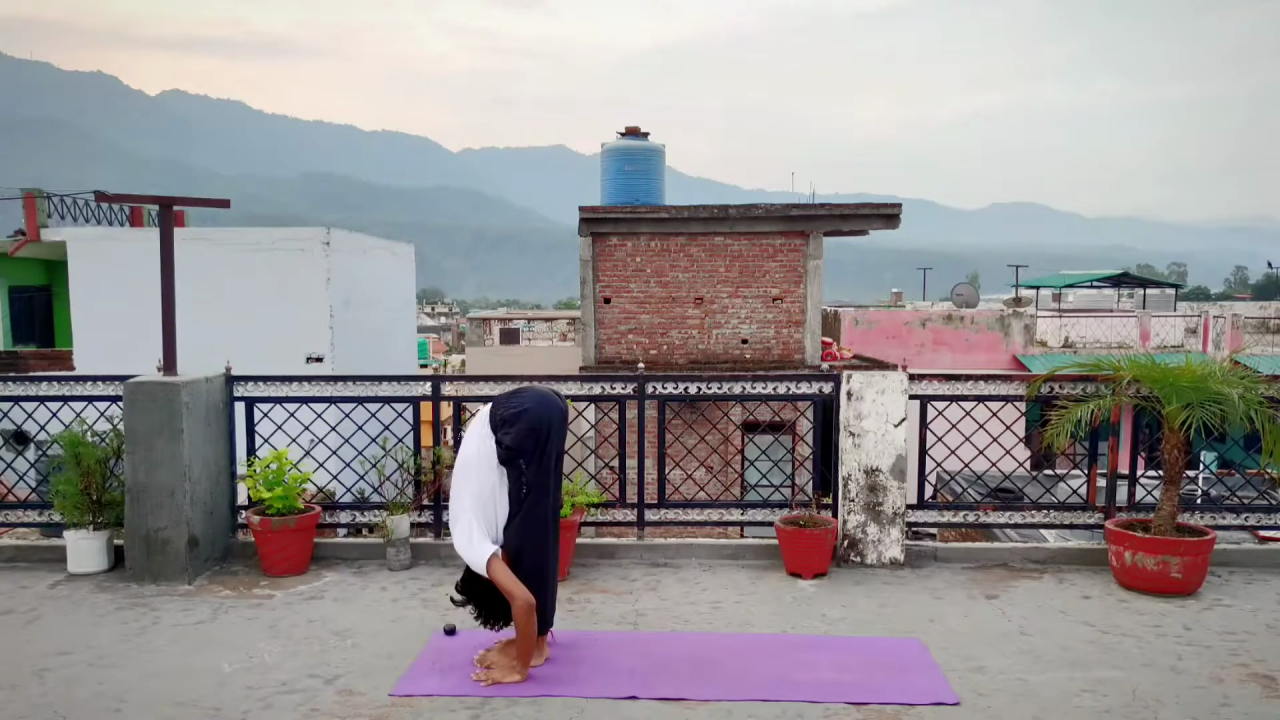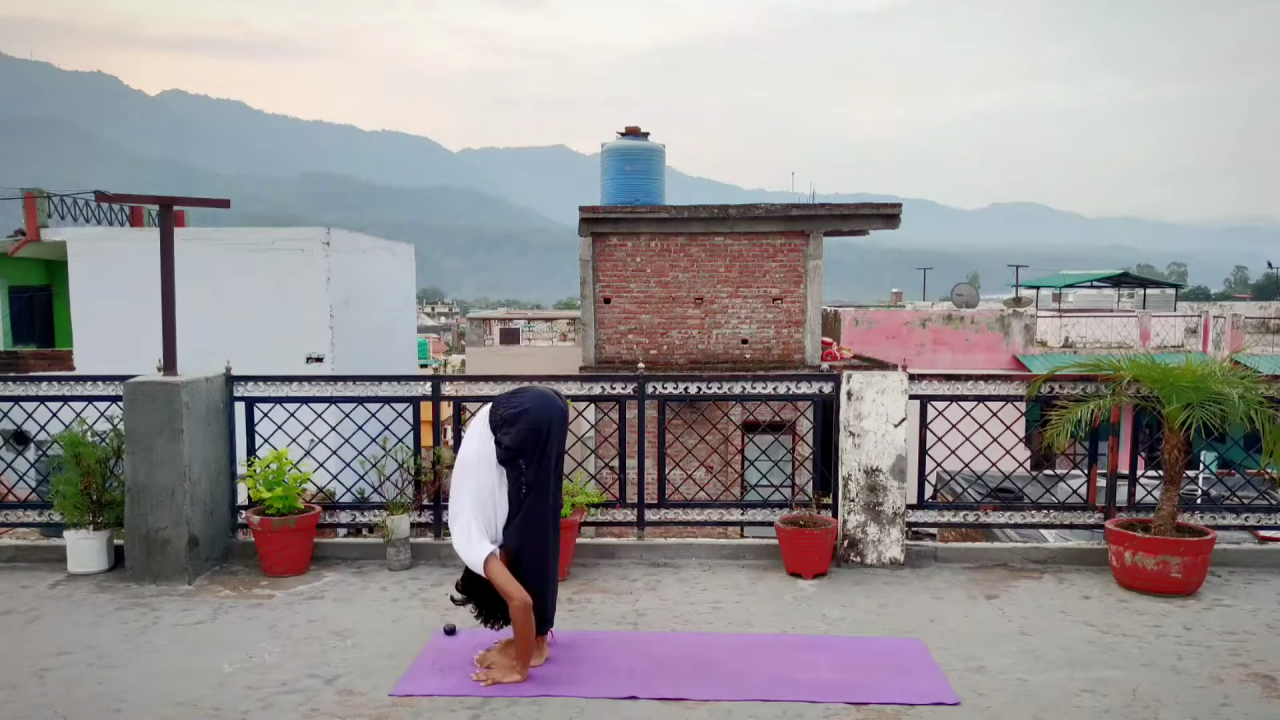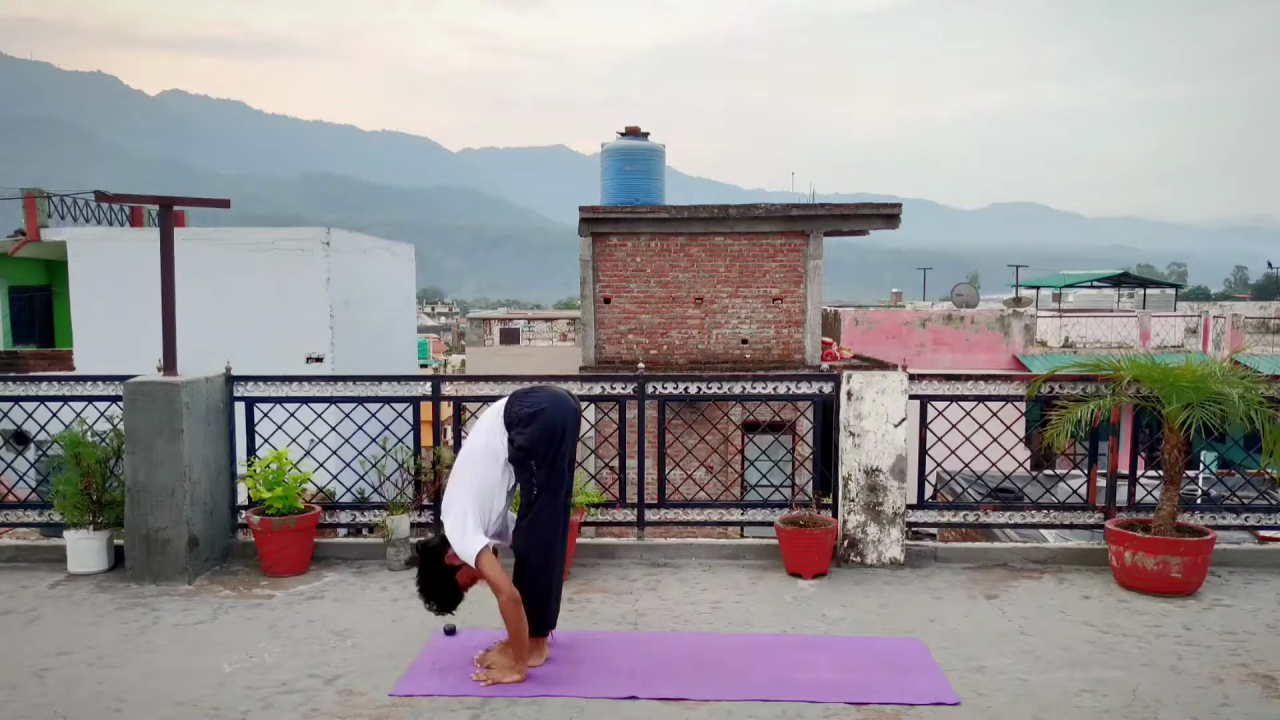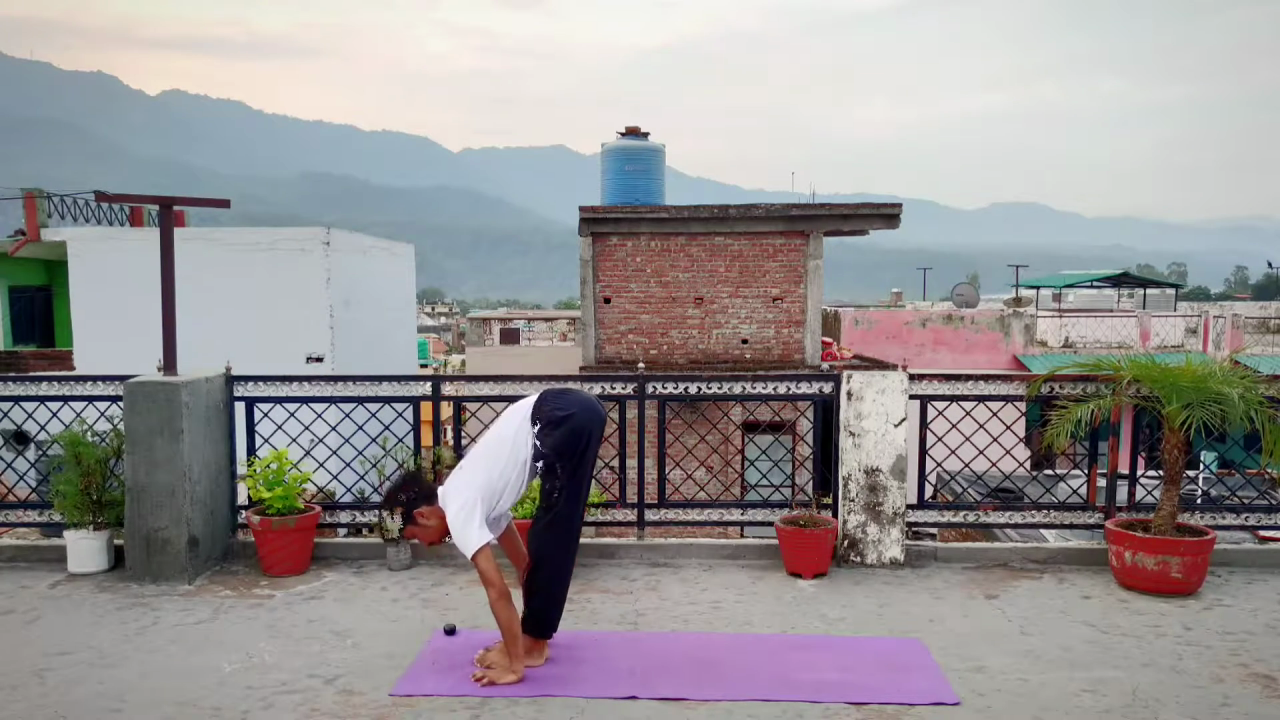
dt=0.3s
person 1, frame 1
left shoulder: (470, 542)
left elbow: (524, 600)
left wrist: (520, 667)
left hip: (527, 417)
right hip: (541, 408)
left knee: (525, 537)
right knee: (536, 533)
left ankle: (534, 646)
right ankle: (534, 640)
person 1, frame 2
left shoulder: (468, 540)
left elbow: (520, 601)
left wrist: (520, 667)
left hip: (528, 416)
right hip: (544, 407)
left knee: (526, 537)
right knee: (536, 534)
left ankle: (533, 647)
right ankle: (533, 640)
person 1, frame 3
left shoulder: (458, 528)
right shoulder: (480, 514)
left elbow: (508, 595)
left wrist: (518, 665)
left hip: (537, 418)
right hip: (552, 410)
left knee: (536, 536)
right knee: (542, 534)
left ankle: (533, 646)
right ankle: (534, 638)
person 1, frame 4
left shoulder: (458, 511)
right shoulder: (467, 500)
left elbow: (497, 590)
right elbow: (521, 558)
left wrist: (515, 665)
left hip: (567, 418)
right hip: (573, 412)
left knee: (552, 536)
right knee: (550, 535)
left ankle: (533, 646)
right ankle: (534, 635)
